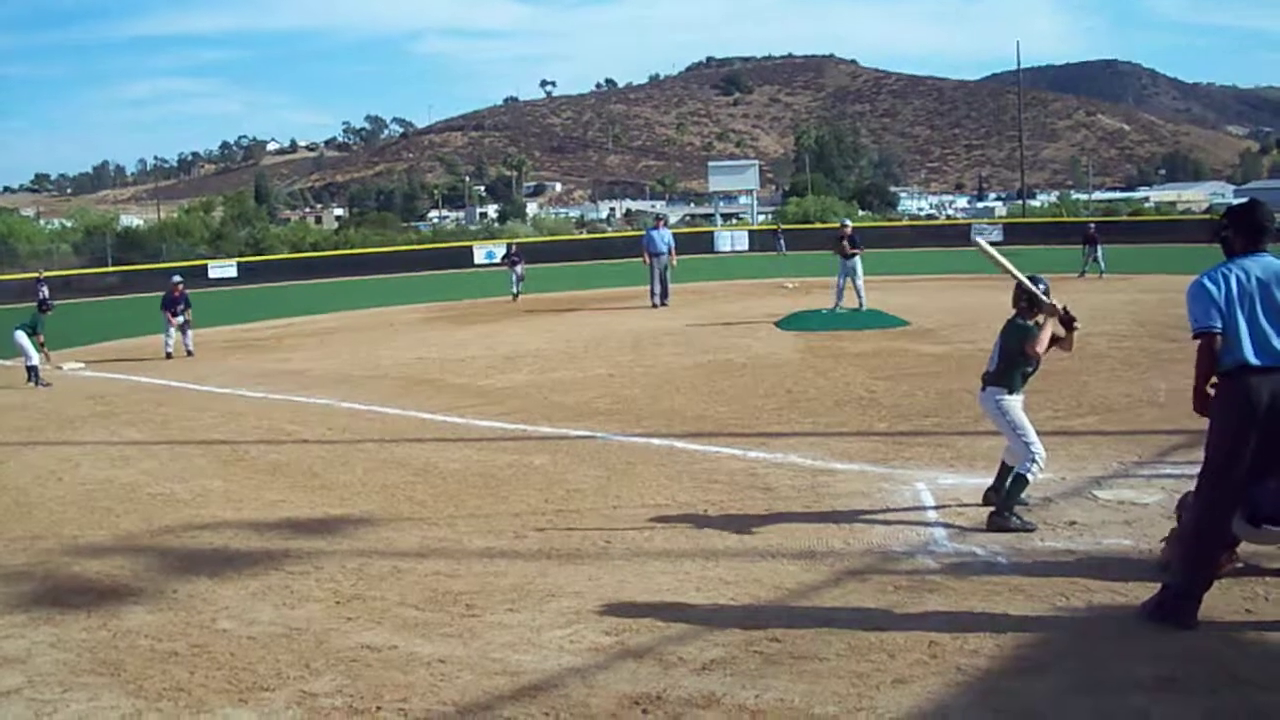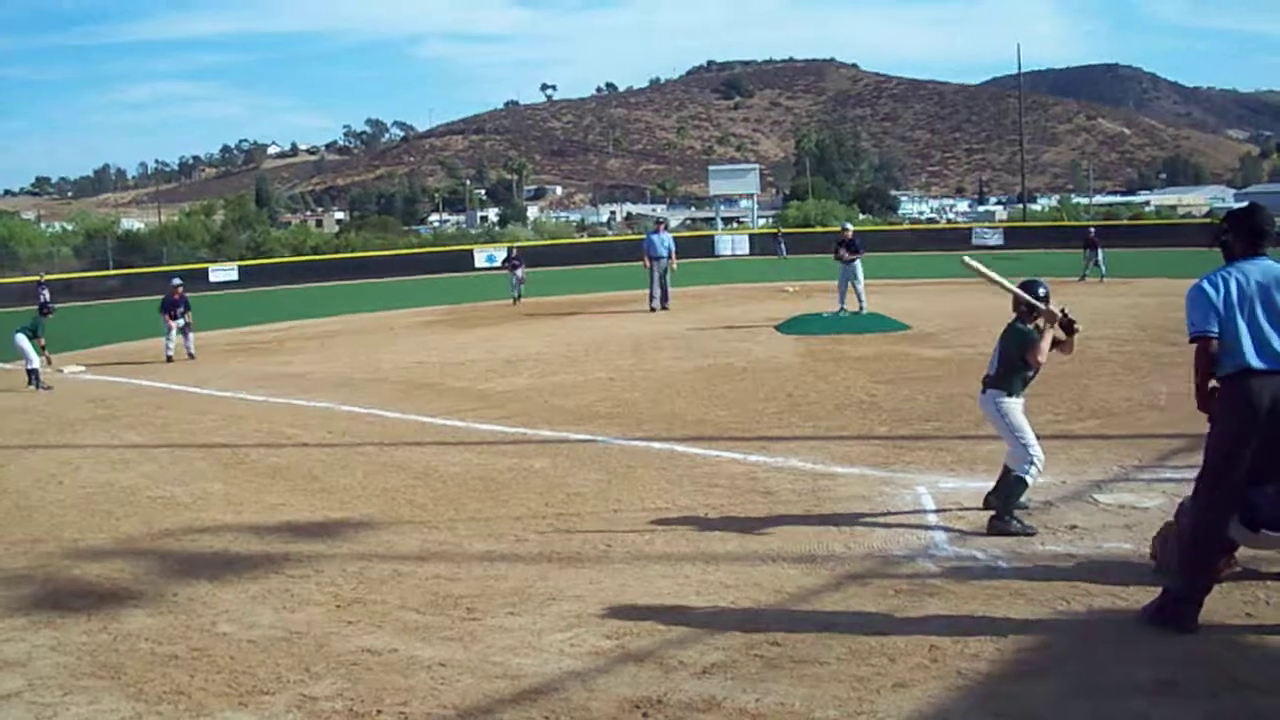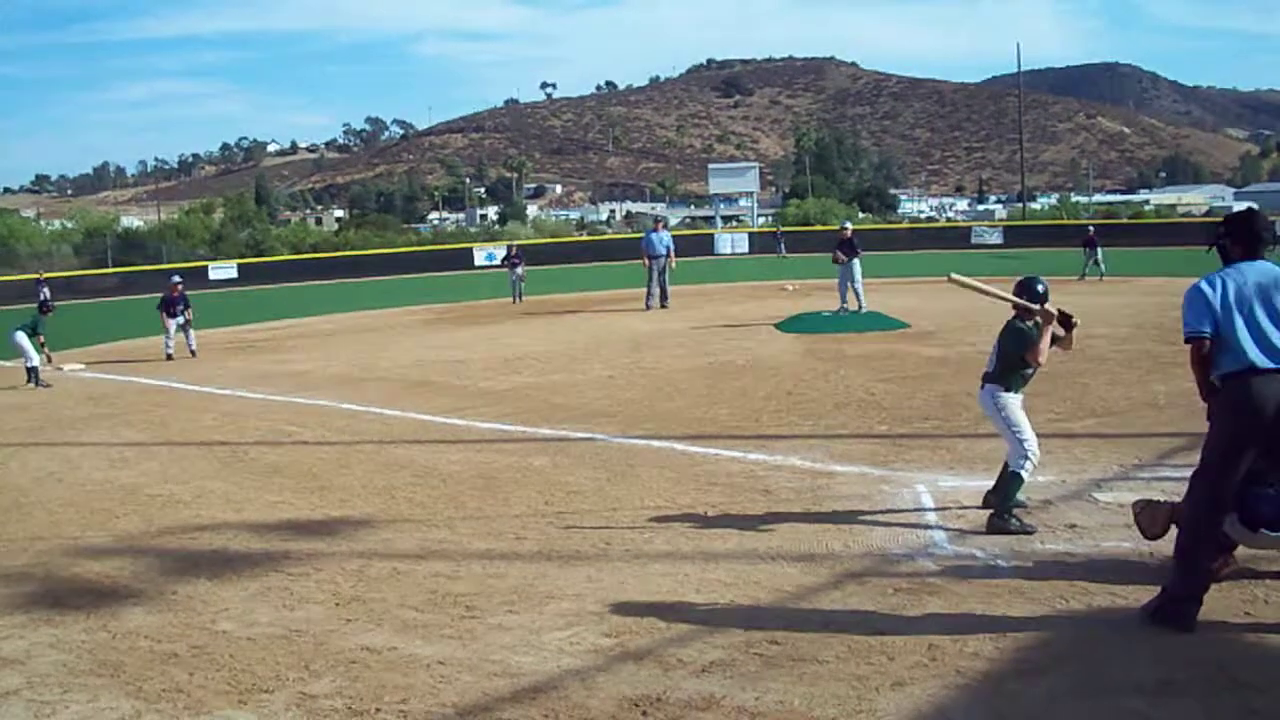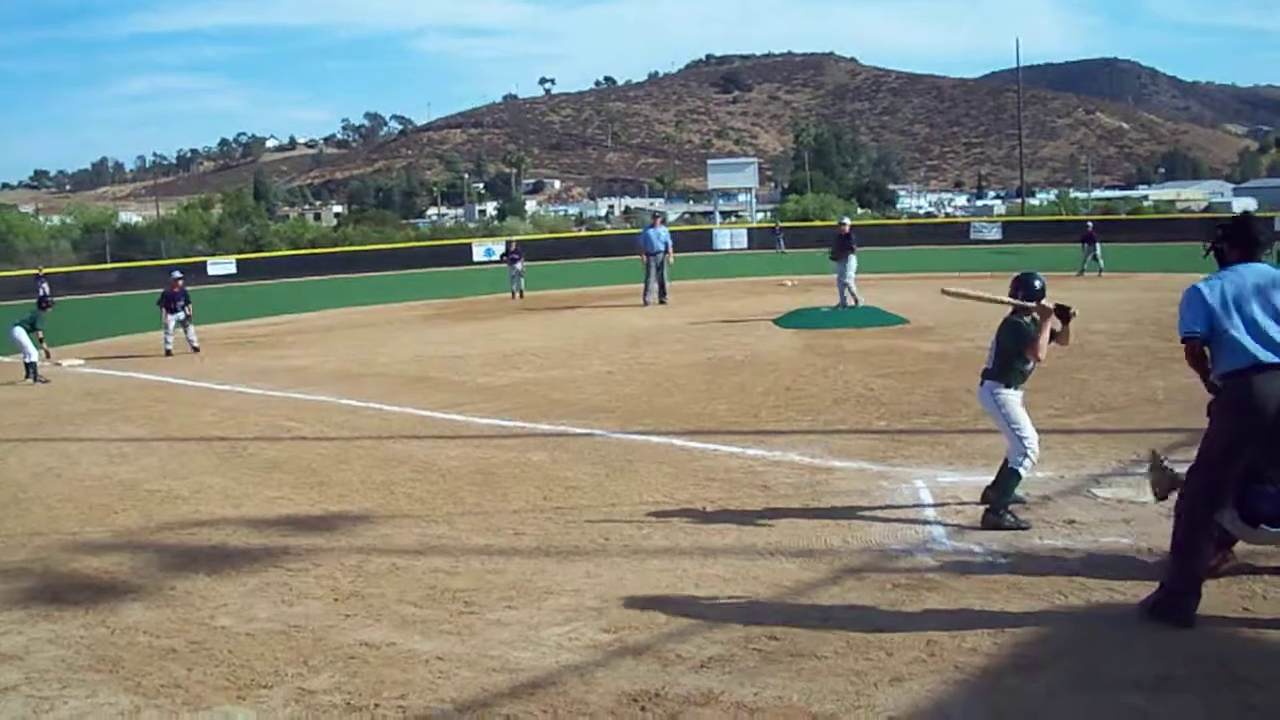
dt=0.1s
person 1, frame 1
left shoulder: (1211, 282)
left elbow: (1212, 344)
left wrist: (1199, 390)
left hip: (1242, 390)
left knee: (1216, 496)
left ankle: (1180, 600)
person 1, frame 2
left shoulder: (1209, 286)
left elbow: (1207, 348)
left wrist: (1202, 391)
left hip: (1243, 393)
left knee: (1212, 498)
left ankle: (1181, 604)
person 1, frame 3
left shoulder: (1207, 287)
left elbow: (1201, 349)
left wrist: (1206, 387)
left hip: (1243, 393)
left knee: (1208, 497)
left ankle: (1180, 603)
person 1, frame 4
left shoulder: (1204, 290)
left elbow: (1194, 348)
left wrist: (1210, 379)
left hip: (1245, 392)
left knee: (1201, 492)
left ankle: (1178, 597)
person 2, frame 1
left shoulder: (1032, 326)
right shoulder: (1017, 327)
left elbow: (1066, 346)
right elbow: (1037, 350)
left wrist: (1070, 329)
right wrist: (1050, 319)
left hip: (1007, 395)
right hip: (1000, 397)
left knee: (1019, 444)
right knee: (1035, 454)
left ankle: (997, 491)
right ankle: (1002, 513)
person 2, frame 2
left shoulder: (1034, 330)
right shoulder: (1017, 332)
left elbow: (1067, 350)
right elbow: (1038, 360)
left wrist: (1070, 333)
right wrist: (1049, 326)
left hip: (1010, 398)
right hip: (1000, 400)
left knee: (1022, 447)
right knee: (1033, 457)
left ankle: (998, 495)
right ankle: (1002, 517)
person 2, frame 3
left shoulder: (1033, 327)
right shoulder: (1017, 329)
left elbow: (1066, 345)
right elbow: (1038, 359)
left wrist: (1068, 328)
right wrist: (1047, 325)
left hip: (1010, 394)
right hip: (998, 395)
left knee: (1022, 444)
right knee: (1028, 452)
left ankle: (997, 494)
right ankle: (1001, 515)
person 2, frame 4
left shoulder: (1030, 323)
right shoulder: (1014, 325)
left elbow: (1063, 340)
right elbow: (1039, 355)
left wrist: (1065, 321)
right wrist: (1046, 320)
left hip: (1009, 391)
right hip: (998, 392)
left knee: (1025, 441)
right knee: (1027, 449)
left ankle: (996, 490)
right ankle: (996, 511)
